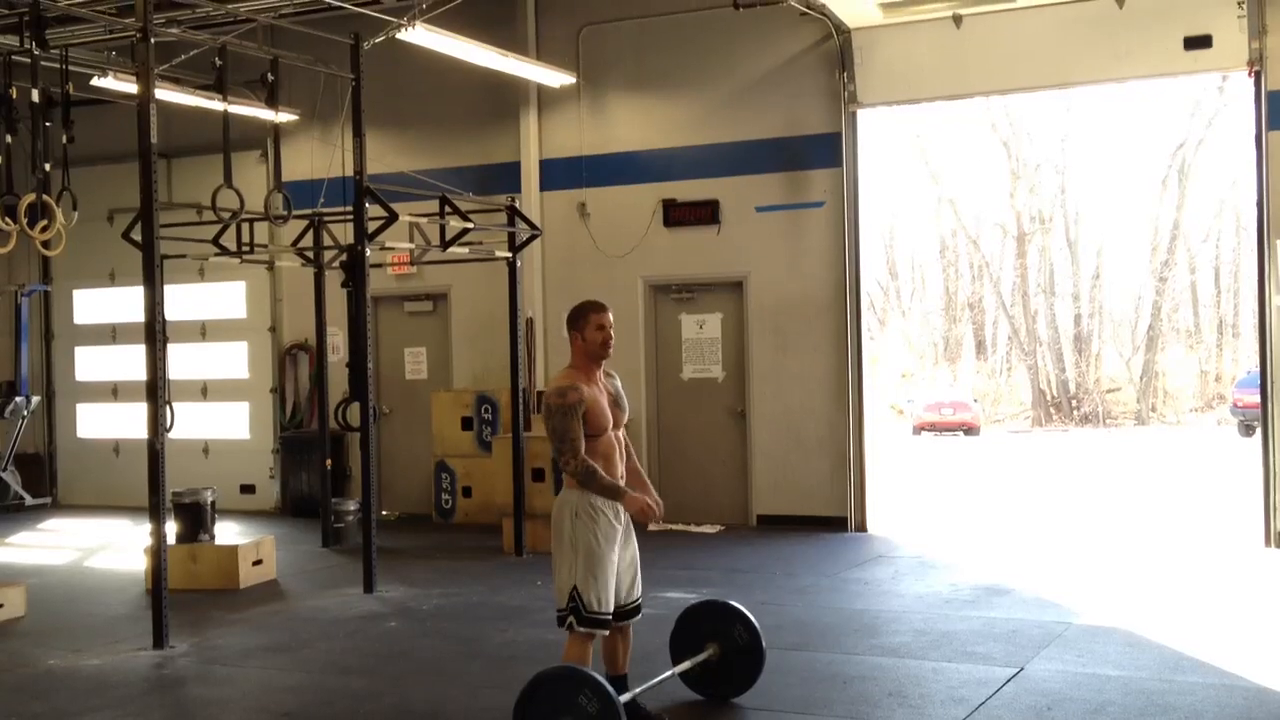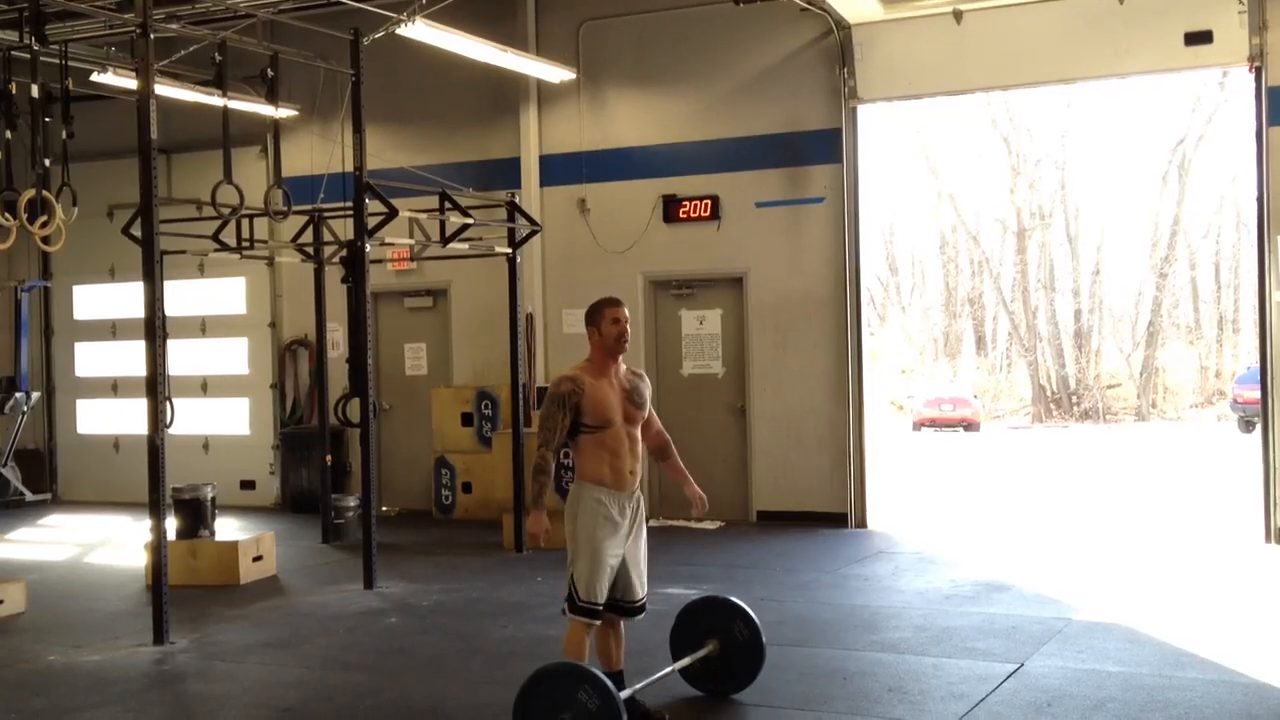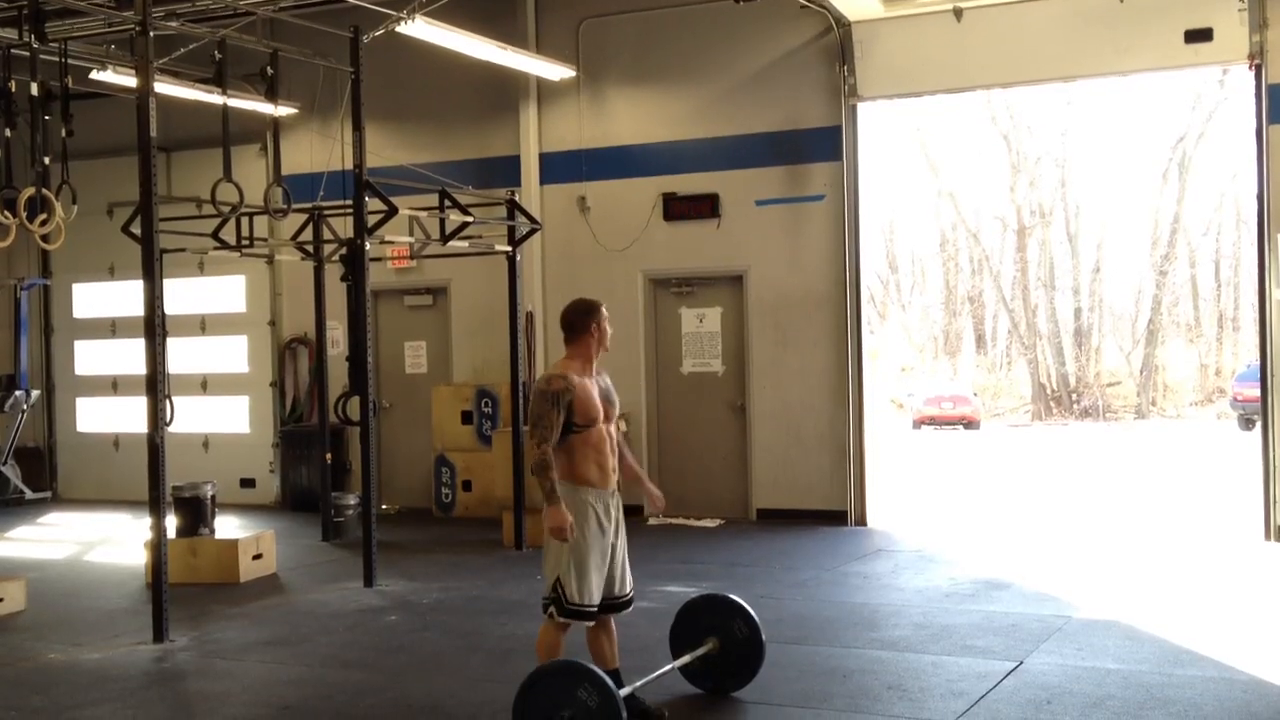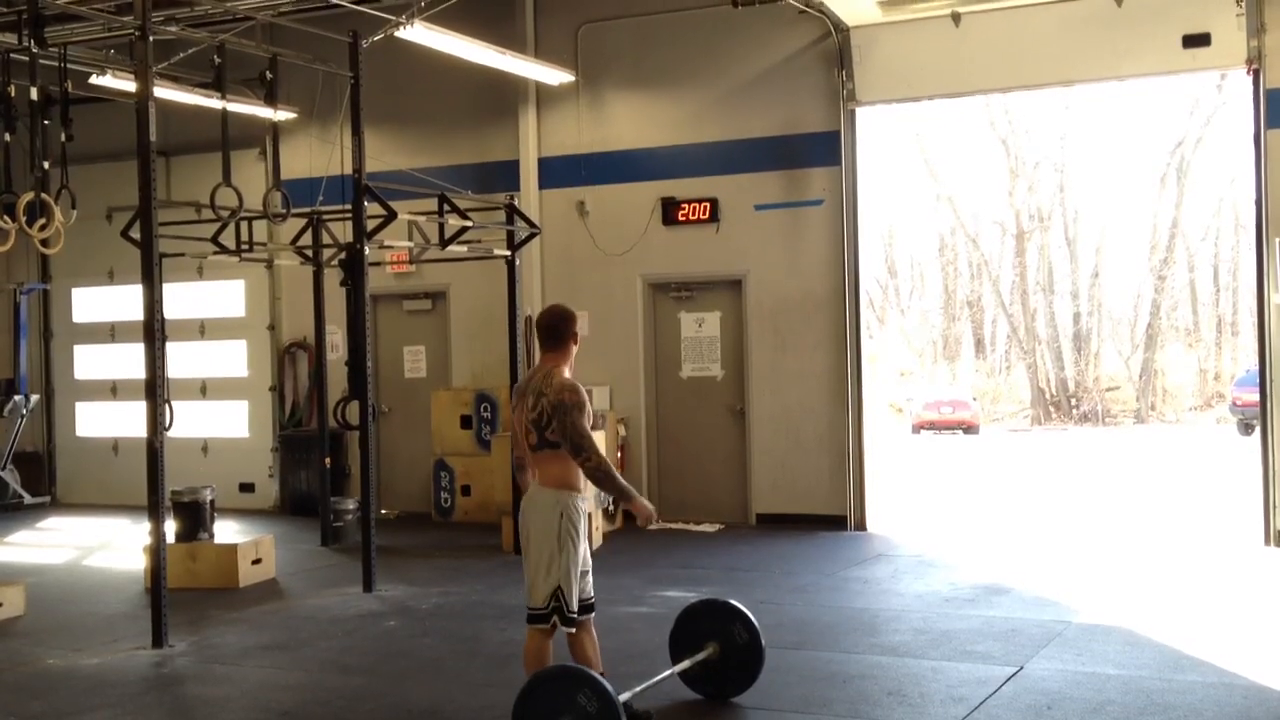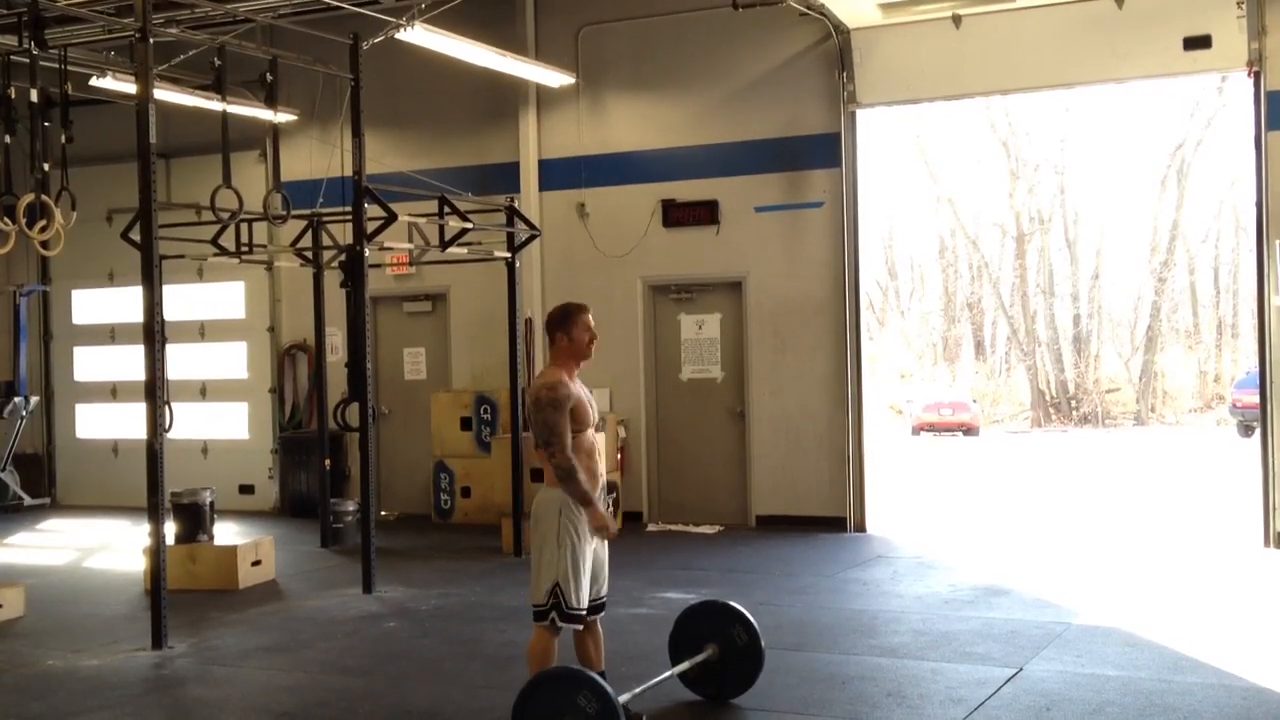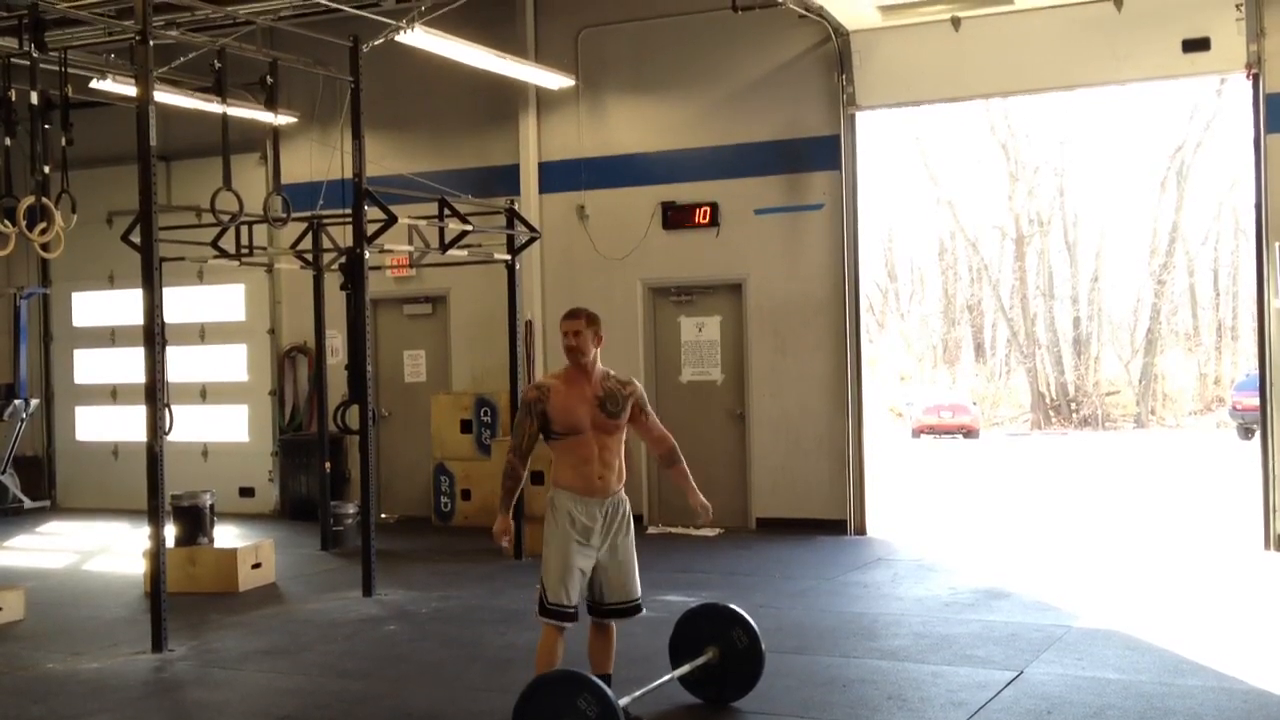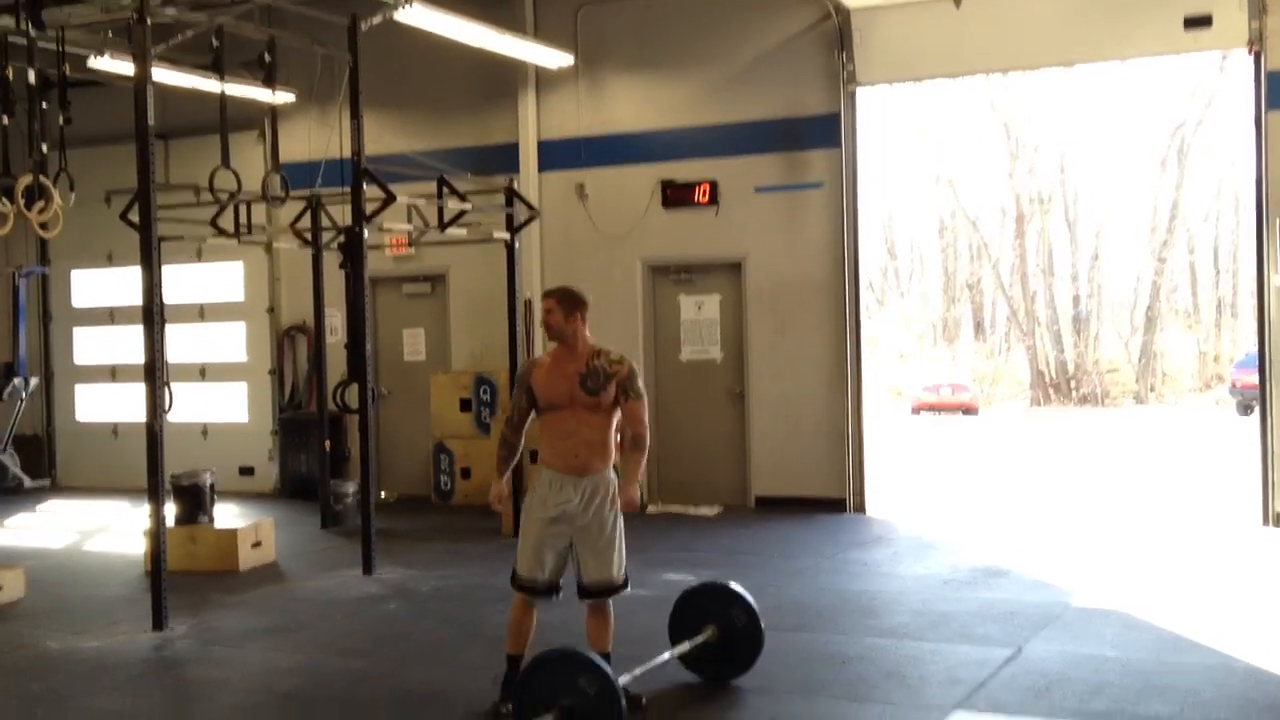
dt=0.5s
person 1, frame 1
left shoulder: (610, 380)
right shoulder: (565, 392)
right elbow: (573, 462)
left wrist: (646, 488)
right wrist: (627, 497)
left hip: (615, 509)
right hip: (585, 511)
left knee: (623, 614)
right knee: (586, 622)
person 1, frame 2
left shoulder: (638, 381)
right shoulder: (571, 386)
left elbow: (656, 437)
right elbow: (546, 450)
left wrist: (688, 483)
right wrist: (537, 510)
left hip: (632, 503)
right hip: (594, 503)
left knee: (618, 610)
right knee: (586, 612)
person 1, frame 3
left shoulder: (601, 380)
right shoulder: (557, 383)
right elbow: (542, 450)
left wrist: (643, 482)
right wrist: (556, 507)
left hip: (608, 502)
right hip: (579, 504)
left knee: (607, 607)
right knee: (562, 611)
person 1, frame 4
left shoulder: (528, 385)
right shoulder: (565, 390)
left elbow: (520, 453)
right elbow: (588, 458)
left wrist: (531, 492)
right wrist: (633, 500)
left hip: (555, 502)
right hip: (559, 506)
left knee: (580, 612)
right knee: (546, 618)
person 1, frame 5
left shoulder: (575, 383)
right shoulder: (551, 388)
right elbow: (559, 456)
right wrist: (592, 507)
left hip: (587, 506)
right hip: (565, 510)
left knee: (590, 611)
right knee: (554, 617)
person 1, frame 6
left shoulder: (626, 390)
right shoulder: (542, 393)
left elbow: (661, 443)
right elbow: (518, 456)
left wrist: (692, 492)
right wrist: (504, 512)
left hip: (615, 509)
right hip: (569, 510)
left knee: (607, 615)
right knee: (557, 618)
person 1, frame 7
left shoulder: (618, 369)
right shoulder: (535, 369)
left elbow: (638, 429)
right elbow: (513, 427)
left wrist: (632, 481)
right wrist: (501, 478)
left hip: (598, 489)
right hip: (550, 488)
left knee: (600, 593)
right knee: (527, 589)
right ankle: (512, 680)
